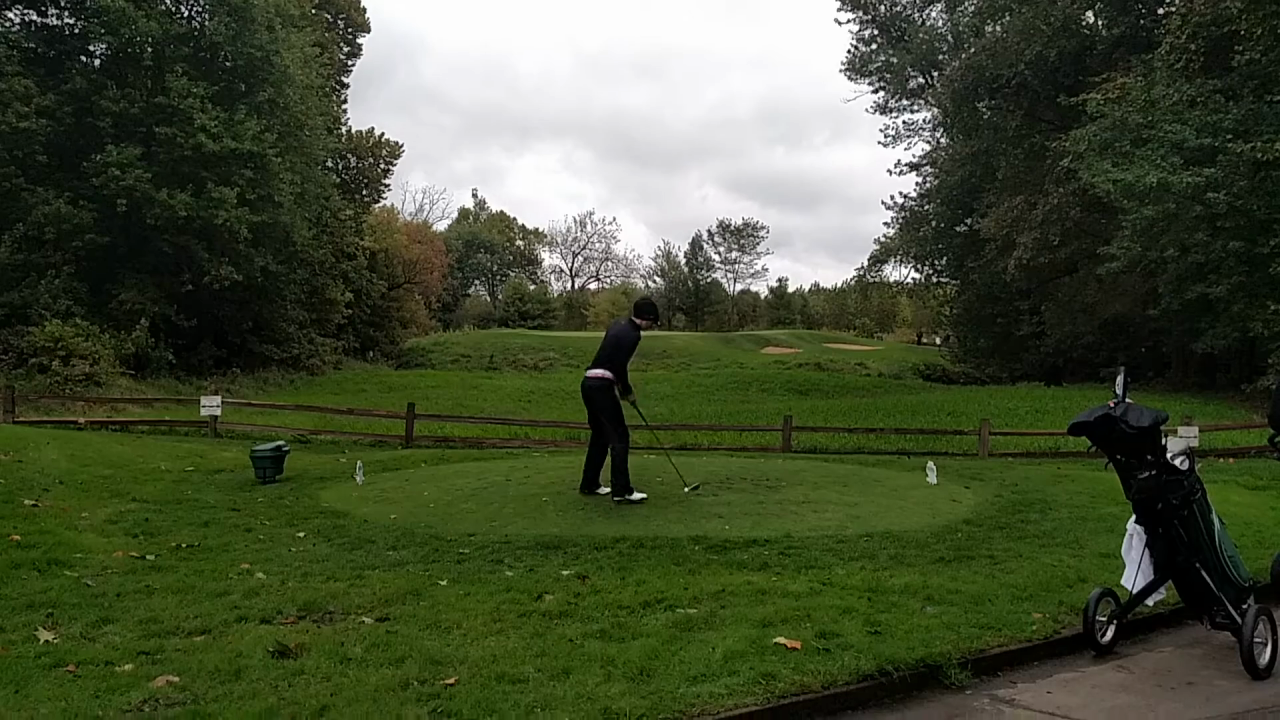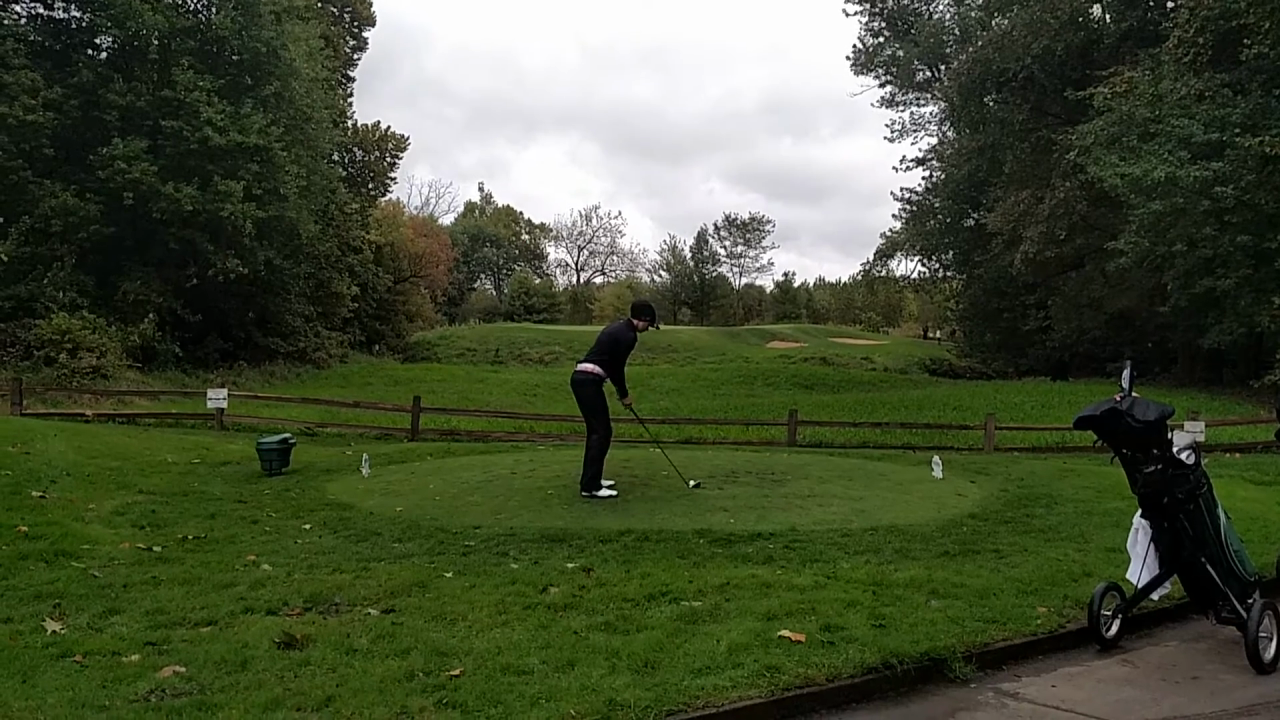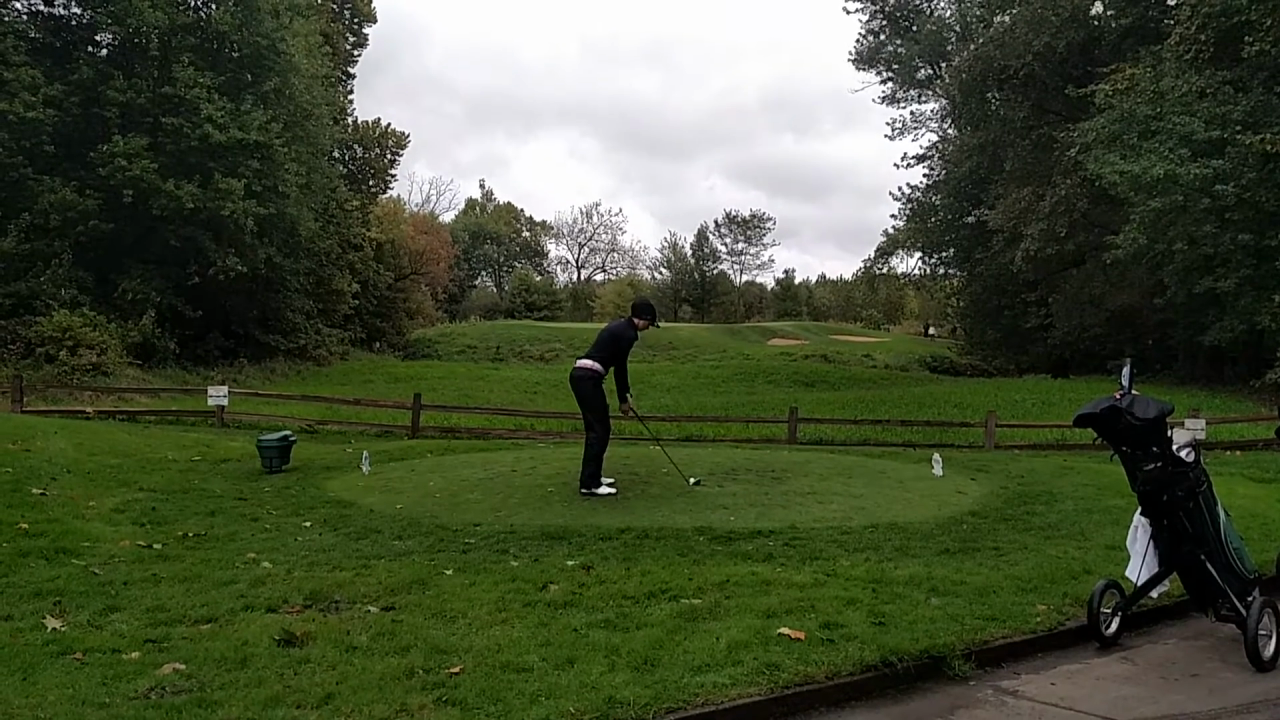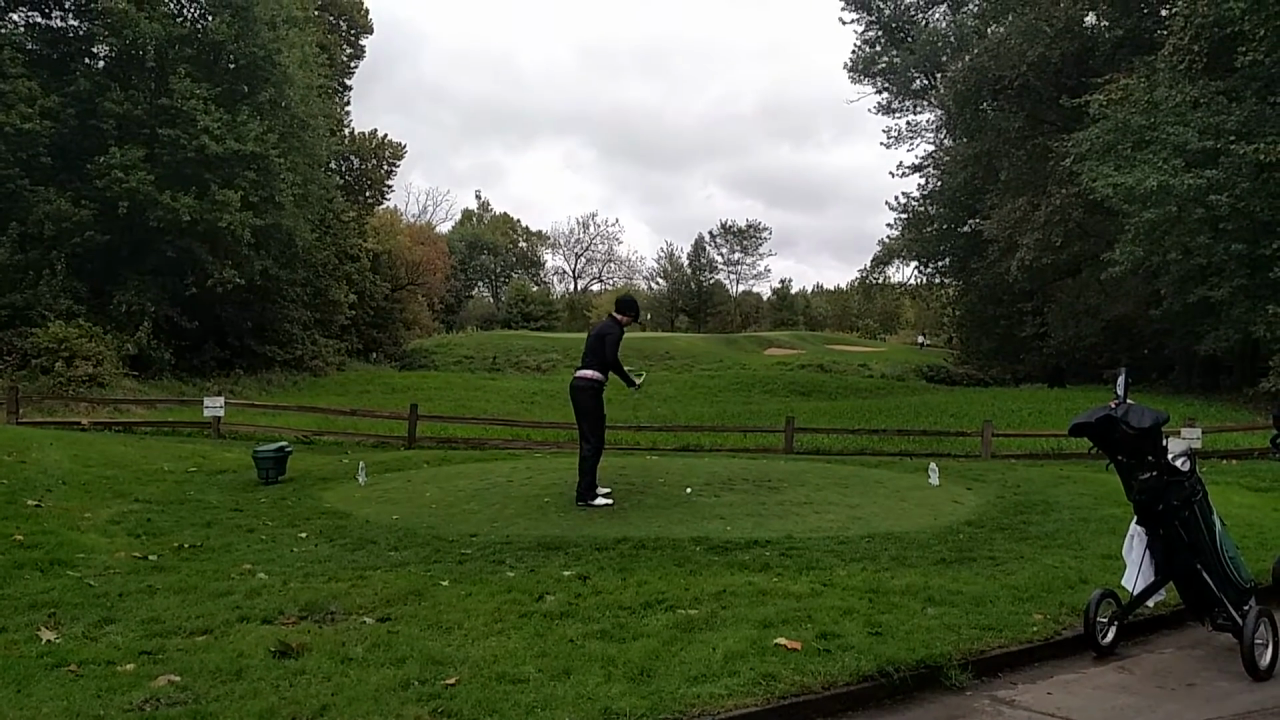
dt=1s
person 1, frame 1
left shoulder: (619, 326)
right shoulder: (631, 335)
right elbow: (619, 367)
left wrist: (621, 389)
right wrist: (628, 392)
left hip: (590, 383)
right hip: (601, 386)
left knee: (600, 434)
right knee: (619, 436)
left ankle: (589, 483)
right ankle: (622, 490)
person 1, frame 2
left shoulder: (617, 327)
right shoulder: (628, 336)
right elbow: (617, 367)
left wrist: (621, 391)
right wrist: (624, 394)
left hip: (581, 377)
right hip: (589, 380)
left knee: (596, 430)
right knee: (602, 432)
left ankle: (590, 478)
right ankle: (590, 486)
person 1, frame 3
left shoulder: (620, 326)
right shoulder: (628, 333)
left elbow: (617, 364)
right elbow: (619, 367)
left wrist: (626, 393)
right wrist: (623, 400)
left hip: (582, 375)
right hip: (588, 377)
left knee: (596, 428)
right knee: (600, 429)
left ankle: (592, 476)
right ankle: (589, 483)
person 1, frame 4
left shoulder: (601, 325)
right shoulder: (613, 329)
right elbow: (611, 360)
left wrist: (622, 371)
right wrist: (630, 381)
left hip: (581, 384)
right hip: (589, 387)
left knee: (591, 438)
right knee: (593, 440)
left ankle: (588, 486)
right ankle: (585, 495)
